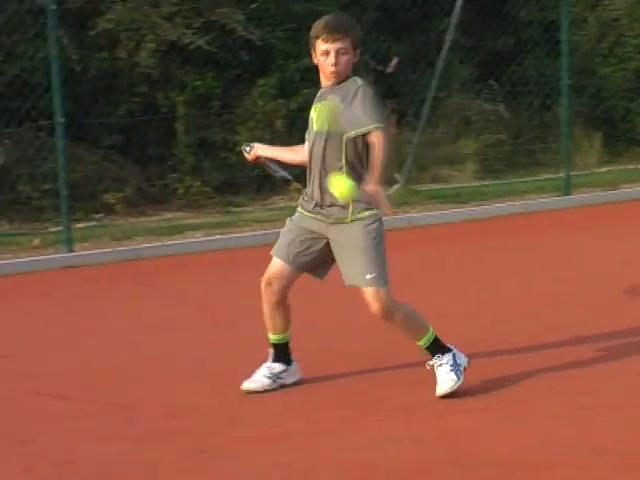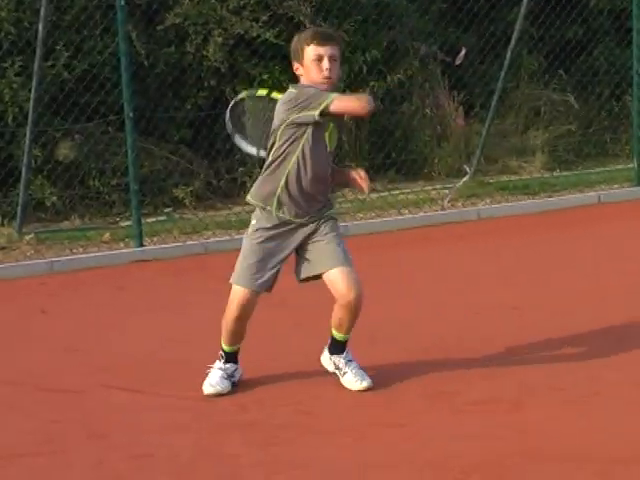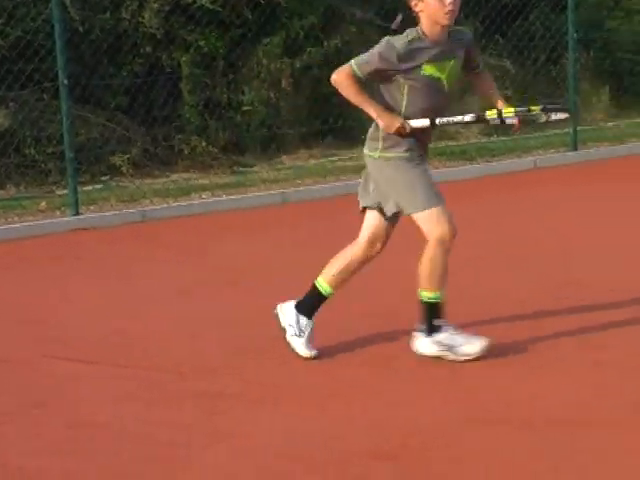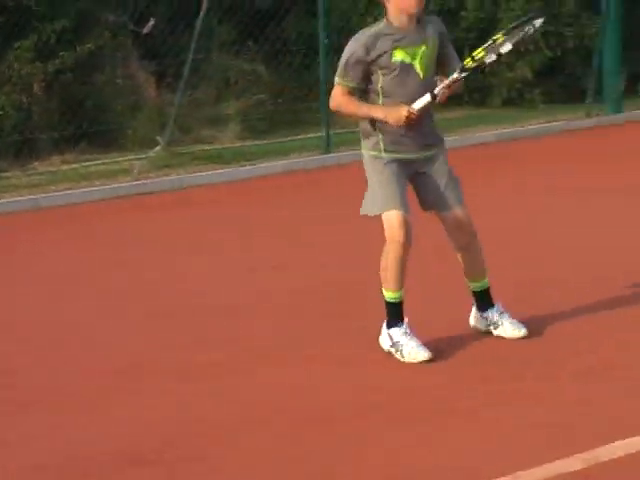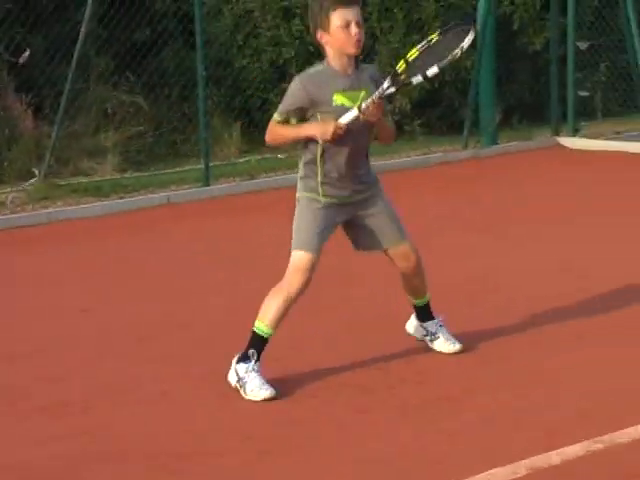
dt=0.5s
person 1, frame 1
left shoulder: (358, 92)
right shoulder: (320, 99)
left elbow: (378, 140)
left wrist: (373, 183)
right wrist: (267, 151)
left hip: (355, 216)
right hip: (313, 213)
left knee: (380, 304)
right knee: (273, 282)
left ankle: (445, 356)
right ankle: (281, 364)
person 1, frame 2
left shoulder: (325, 107)
right shoulder: (298, 97)
right elbow: (362, 105)
left wrist: (350, 174)
right wrist: (364, 97)
left hip: (318, 218)
right hip: (273, 218)
left knee: (350, 295)
right knee: (241, 303)
left ankle: (337, 354)
right ankle: (228, 363)
person 1, frame 3
left shoulder: (462, 39)
right shoulder: (399, 48)
left elbow: (479, 73)
right elbow: (340, 77)
left wrist: (501, 105)
right wrist: (381, 114)
left hip: (411, 155)
right hip: (393, 155)
left knee: (371, 244)
right knee: (443, 233)
left ankle: (300, 312)
right ankle: (432, 329)
person 1, frame 4
right shoulder: (366, 43)
left elbow: (452, 75)
right elbow: (338, 99)
left wrist: (447, 87)
right wrist: (386, 113)
left hip: (427, 149)
right hip: (384, 150)
left knee: (464, 230)
right knee: (399, 234)
left ankle: (485, 310)
right ankle: (394, 328)
person 1, frame 5
left shoulder: (371, 77)
right shoulder: (307, 85)
left elbow: (388, 137)
right elbow: (272, 135)
left wrist: (378, 119)
right wrist: (313, 129)
left hip: (364, 190)
right hip: (319, 195)
left knee: (409, 260)
right knee: (298, 278)
left ankle: (424, 321)
right ankle: (246, 362)
